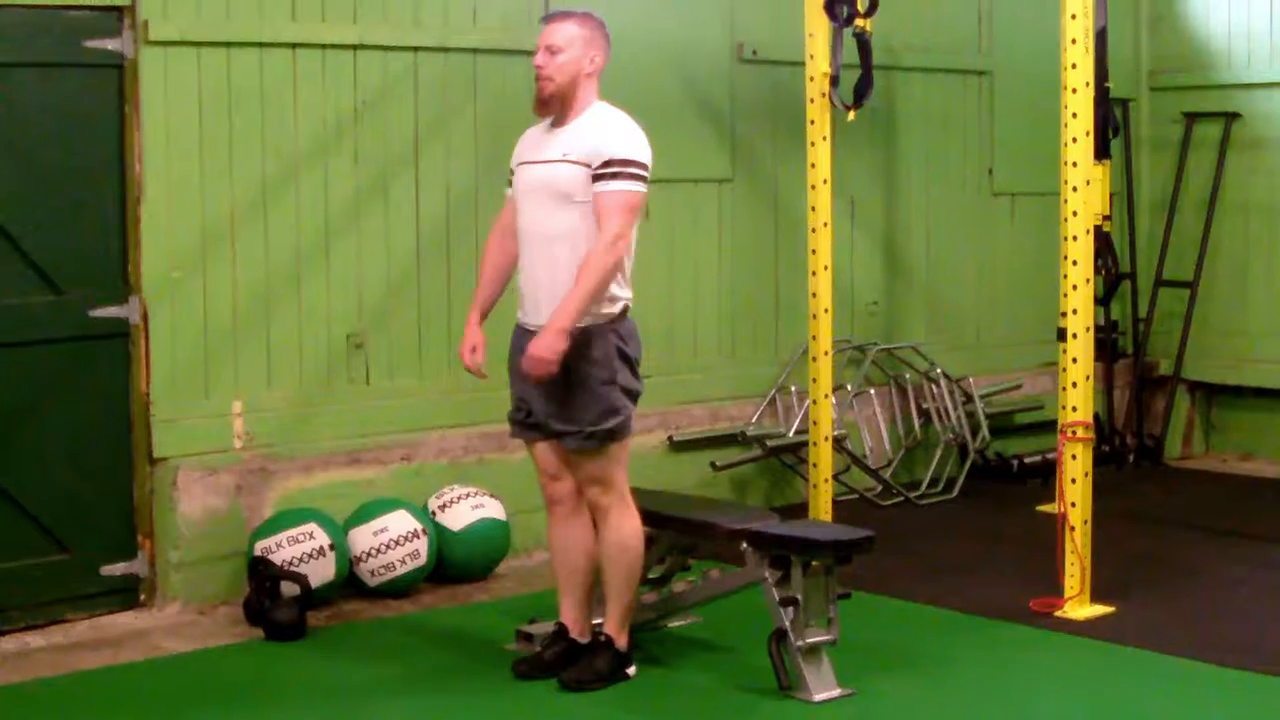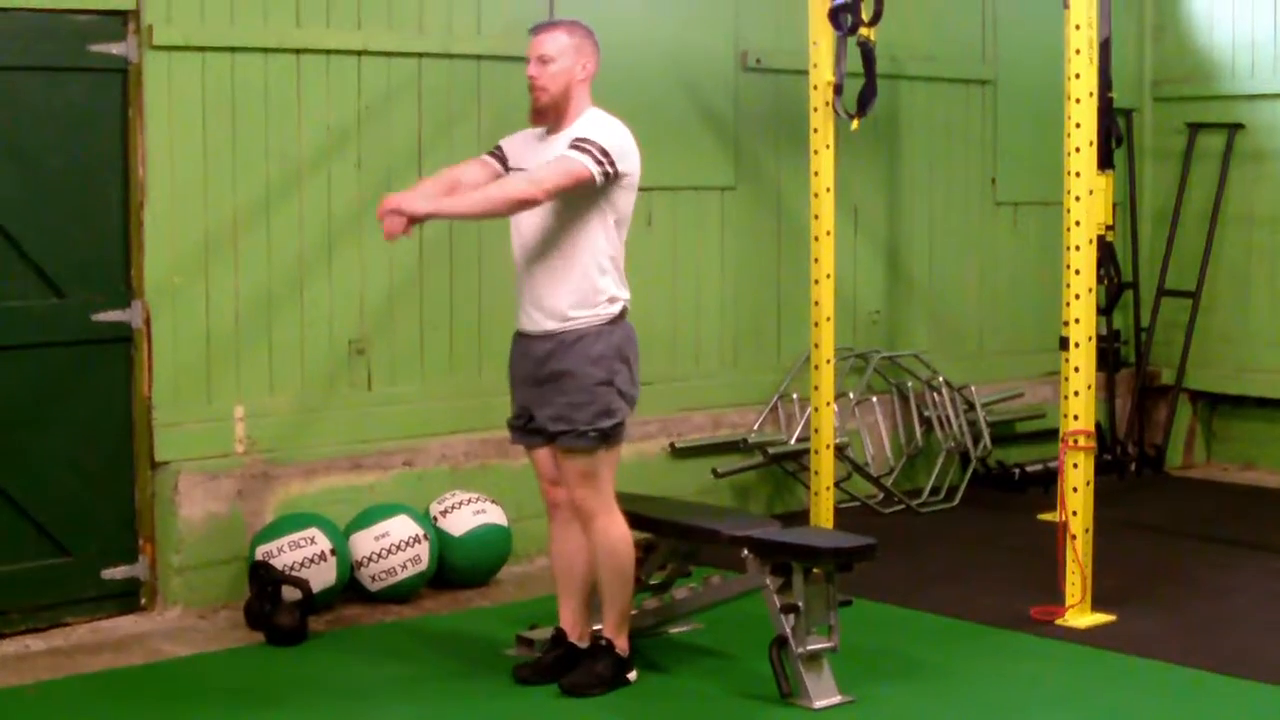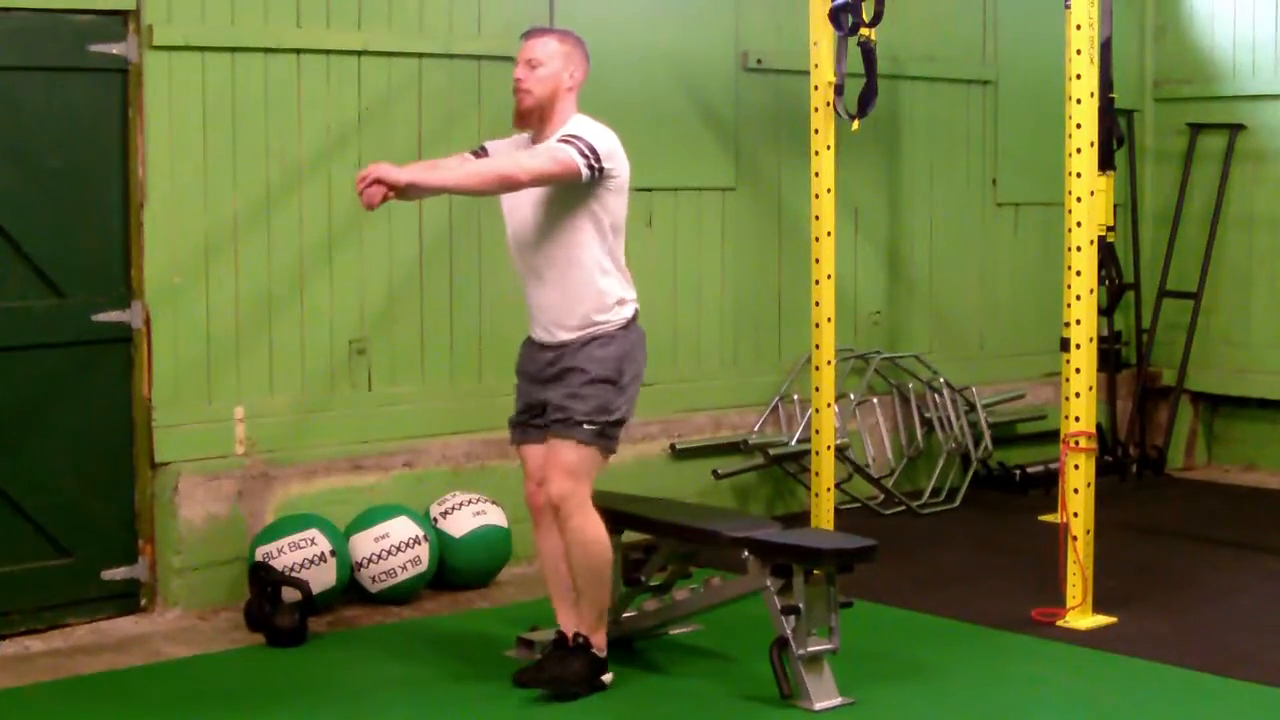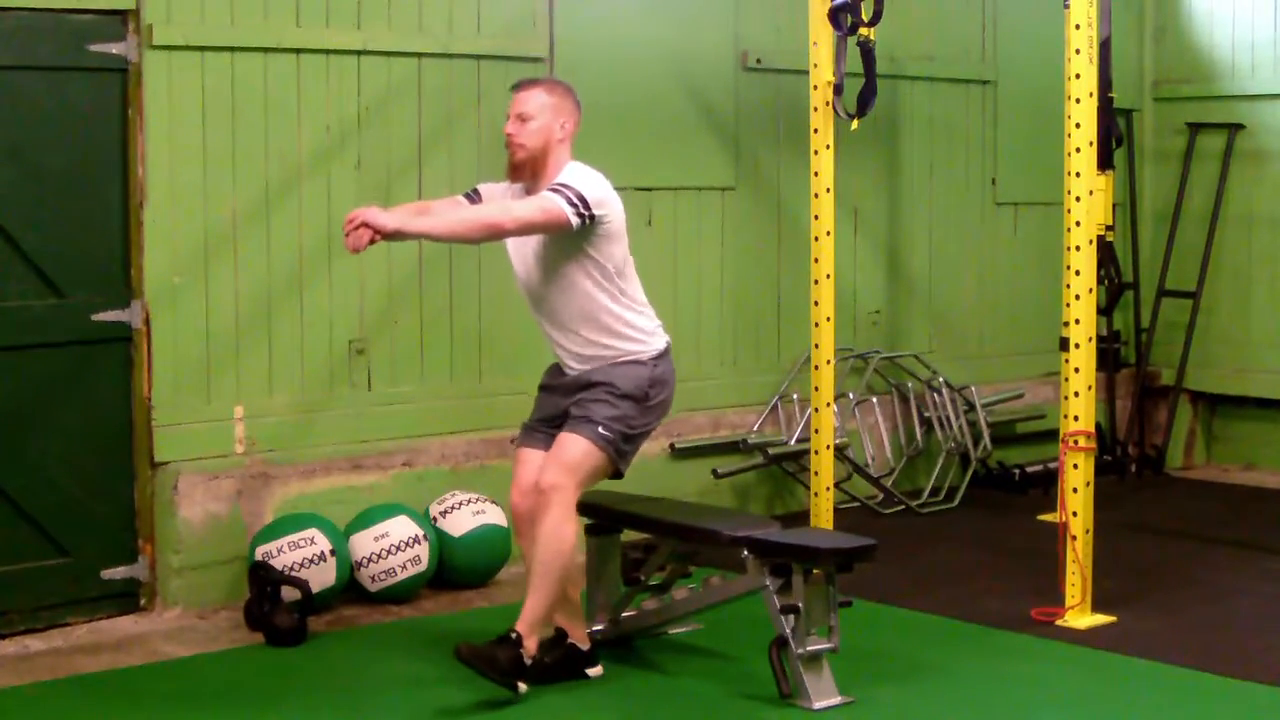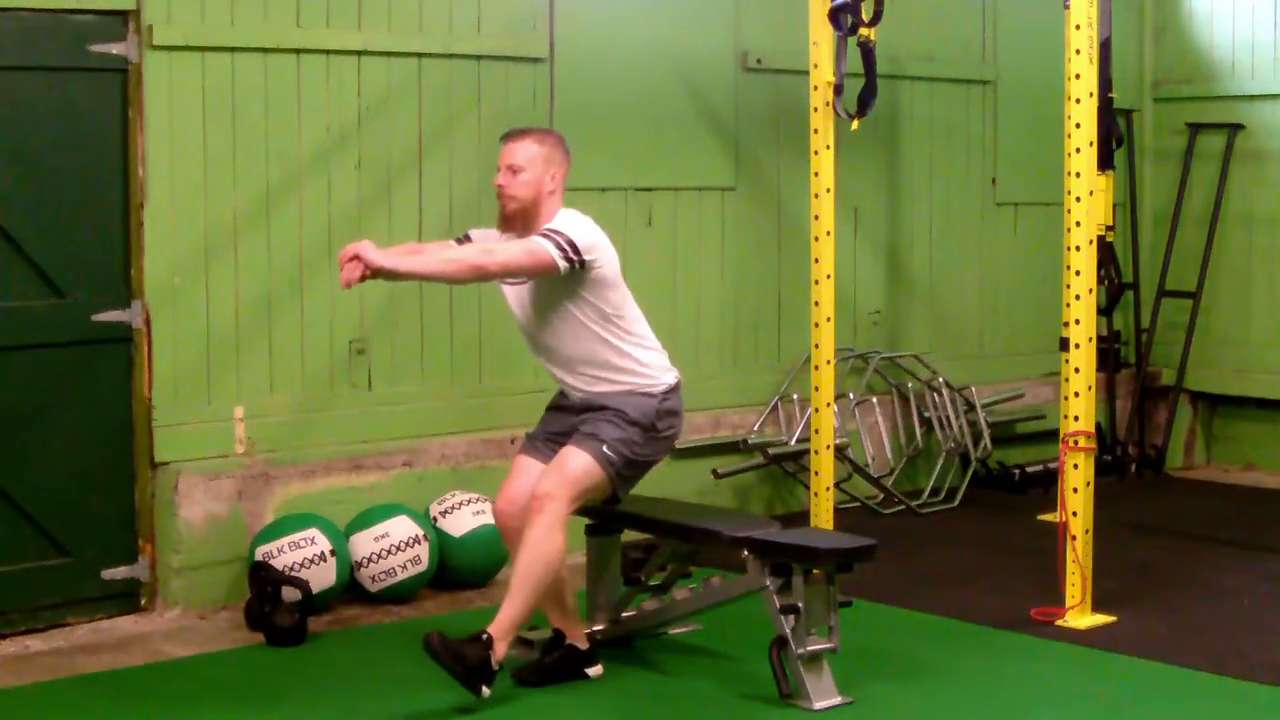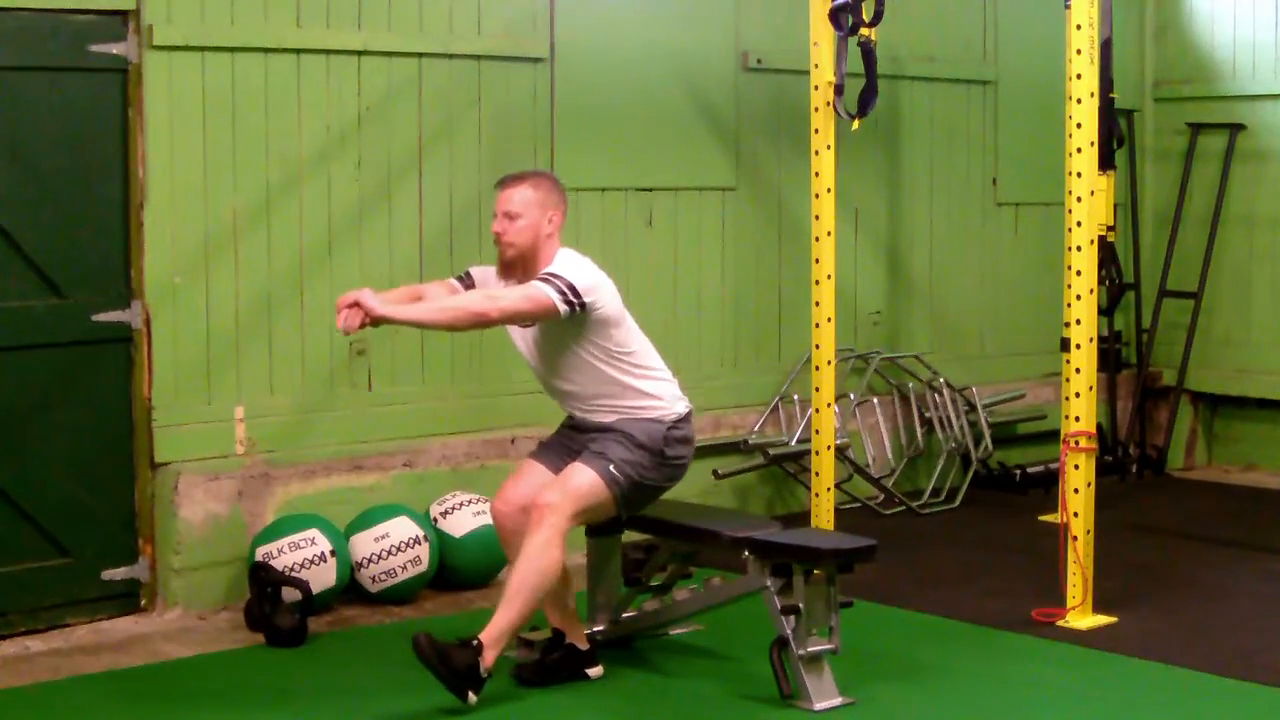
dt=0.5s
person 1, frame 1
left shoulder: (615, 135)
right shoulder: (530, 142)
left elbow: (611, 242)
right elbow: (506, 235)
left wrist: (562, 328)
right wrist: (474, 318)
left hip: (589, 340)
right hip: (533, 338)
left knee: (605, 495)
right knee: (559, 492)
left ankle: (616, 644)
right ankle: (573, 633)
person 1, frame 2
left shoulder: (606, 137)
right shoulder: (524, 143)
left elbow: (531, 193)
right elbow: (464, 177)
left wrist: (426, 207)
right wrist: (411, 196)
left hip: (589, 342)
right hip: (533, 341)
left knee: (591, 502)
right knee: (557, 499)
left ankle: (616, 650)
right ankle: (571, 639)
person 1, frame 3
left shoulder: (591, 141)
right shoulder: (513, 145)
left elbow: (515, 176)
right elbow: (450, 168)
left wrist: (408, 176)
right wrist: (397, 181)
left hip: (600, 344)
right hip: (544, 347)
left knee: (568, 495)
right knee: (541, 498)
left ankle: (595, 649)
right ankle: (570, 639)
person 1, frame 4
left shoulder: (584, 188)
right shoulder: (508, 193)
left elbow: (499, 225)
right elbow: (438, 209)
left wrist: (395, 224)
right wrist: (382, 220)
left hip: (633, 371)
right hip: (574, 372)
left knee: (554, 488)
right knee: (526, 502)
left ankle: (520, 646)
right ankle: (573, 643)
person 1, frame 5
left shoulder: (575, 235)
right shoulder: (503, 238)
left elbow: (484, 265)
right elbow: (430, 250)
left wrist: (385, 261)
right wrist: (378, 259)
left hip: (641, 402)
right hip: (580, 399)
left knee: (549, 497)
right knee: (512, 509)
left ankle: (490, 650)
right ankle: (573, 645)
person 1, frame 6
left shoulder: (573, 277)
right shoulder: (501, 277)
left elbow: (488, 313)
right elbow: (431, 292)
left wrist: (386, 313)
right wrist: (376, 303)
left hip: (653, 430)
right hip: (592, 423)
left knee: (552, 508)
right knee: (511, 509)
left ankle: (479, 658)
right ankle: (573, 645)
